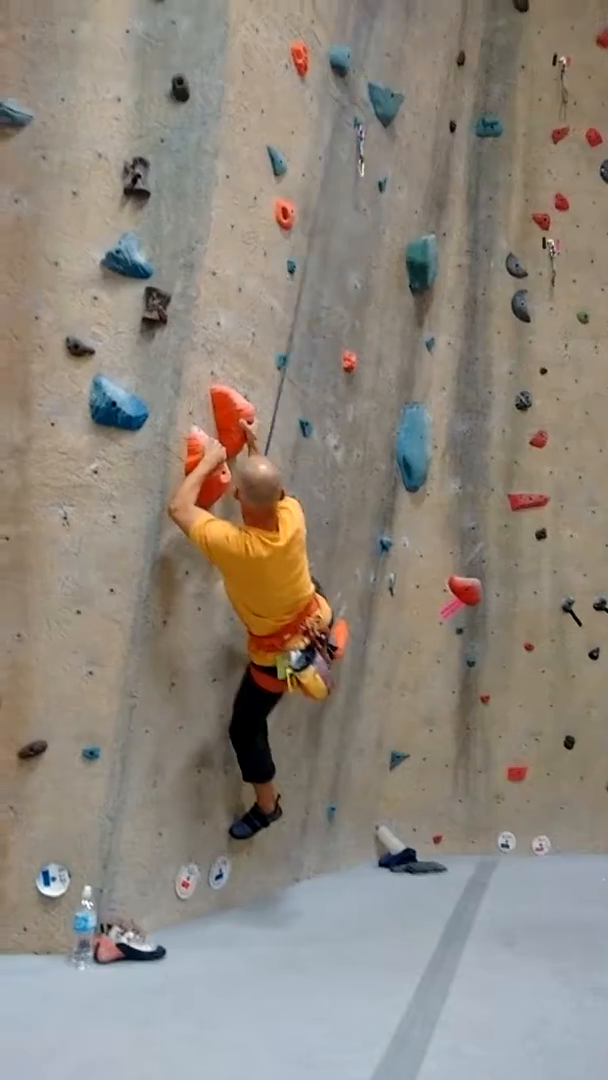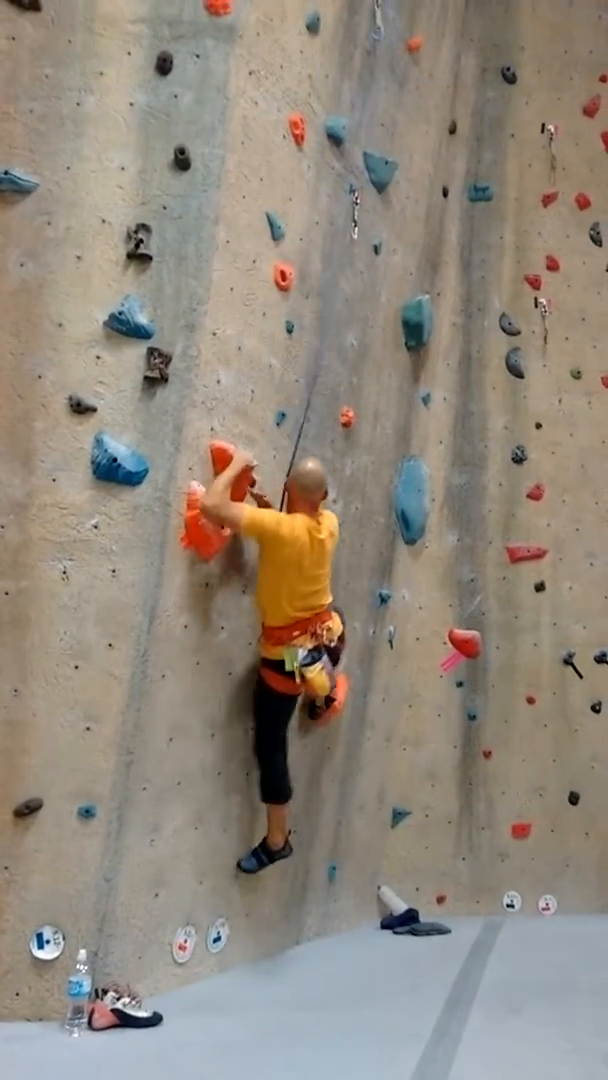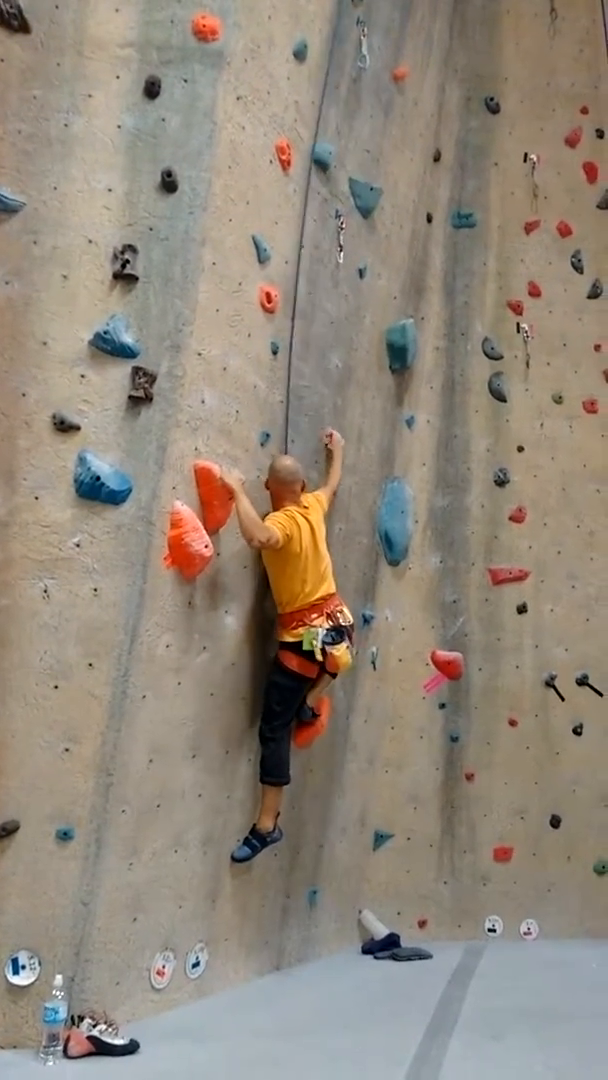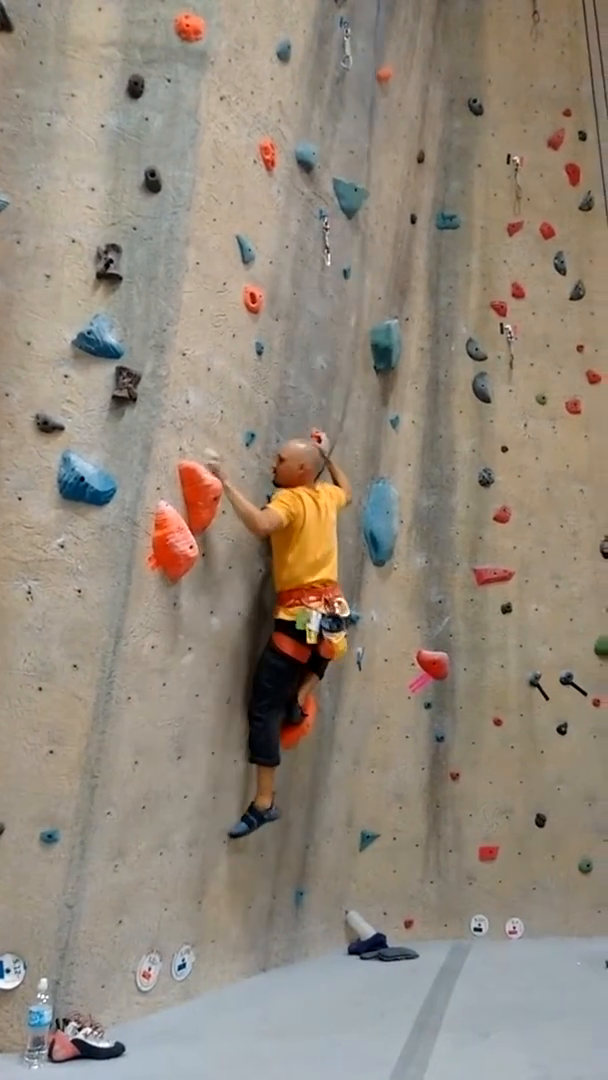
dt=1s
person 1, frame 1
left shoulder: (231, 545)
right shoulder: (293, 517)
left elbow: (179, 508)
right elbow: (274, 493)
left wrist: (208, 461)
right wrist: (256, 448)
left hip: (275, 653)
right hip: (314, 622)
left knee: (245, 729)
left ankle: (267, 807)
right ankle: (326, 646)
person 1, frame 2
left shoulder: (278, 526)
right shoulder: (328, 523)
left elbow: (211, 504)
left wrist: (237, 466)
right wrist: (270, 510)
left hip: (286, 649)
right hip: (327, 634)
left knee: (269, 745)
left ankle: (276, 841)
right ankle: (323, 697)
person 1, frame 3
left shoulder: (281, 522)
right shoulder: (314, 506)
left elbow: (257, 538)
right elbow: (333, 483)
left wrist: (237, 490)
right wrist: (337, 449)
left hip: (303, 633)
right hip: (335, 620)
left knee: (274, 728)
left ankle: (267, 825)
right ankle: (311, 703)
person 1, frame 4
left shoulder: (289, 500)
right shoulder: (327, 495)
left elbow: (259, 524)
right elbow: (348, 491)
left wrist: (227, 483)
right wrist: (328, 456)
left hip: (300, 615)
right hip: (331, 609)
left knee: (263, 707)
right knee: (320, 652)
left ankle: (264, 803)
right ankle: (299, 701)
